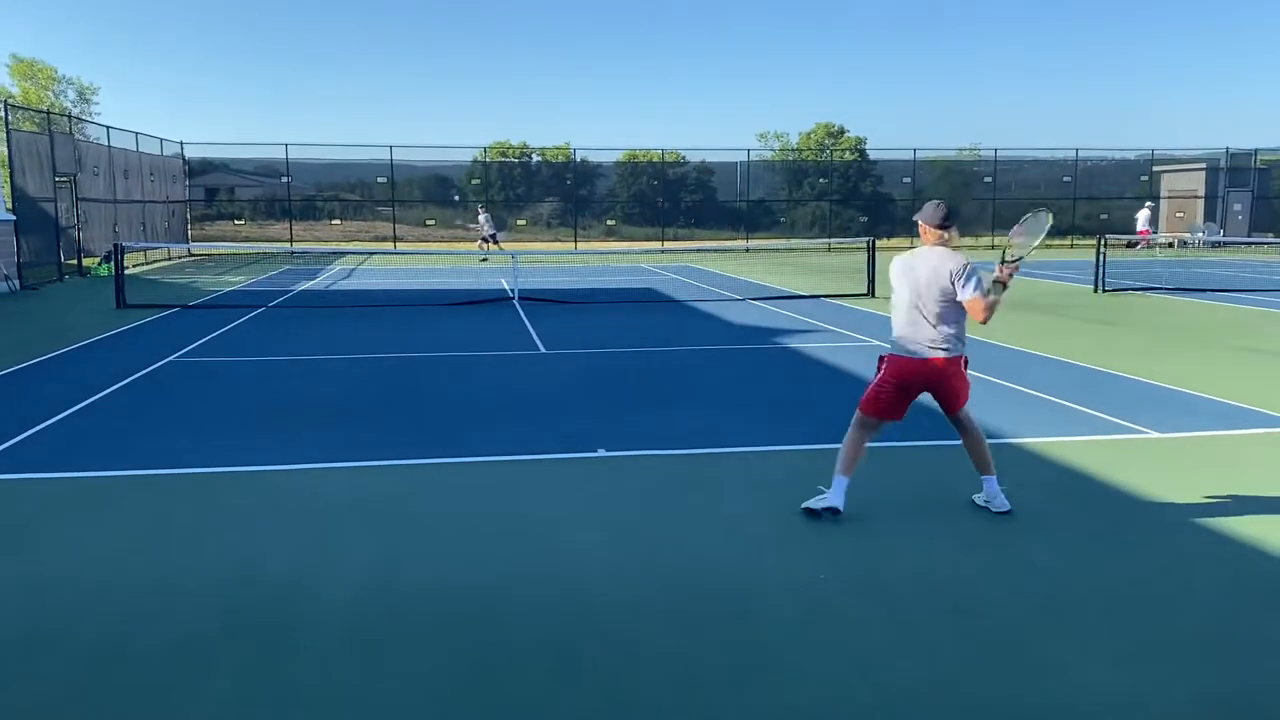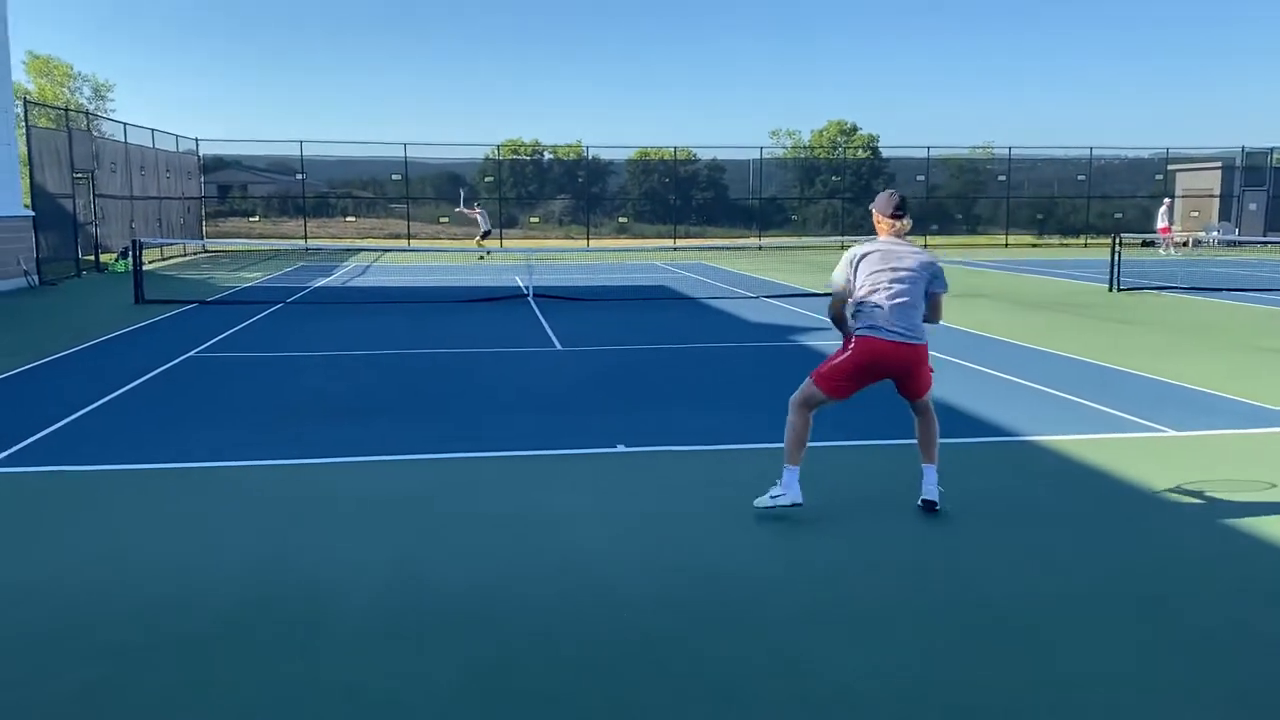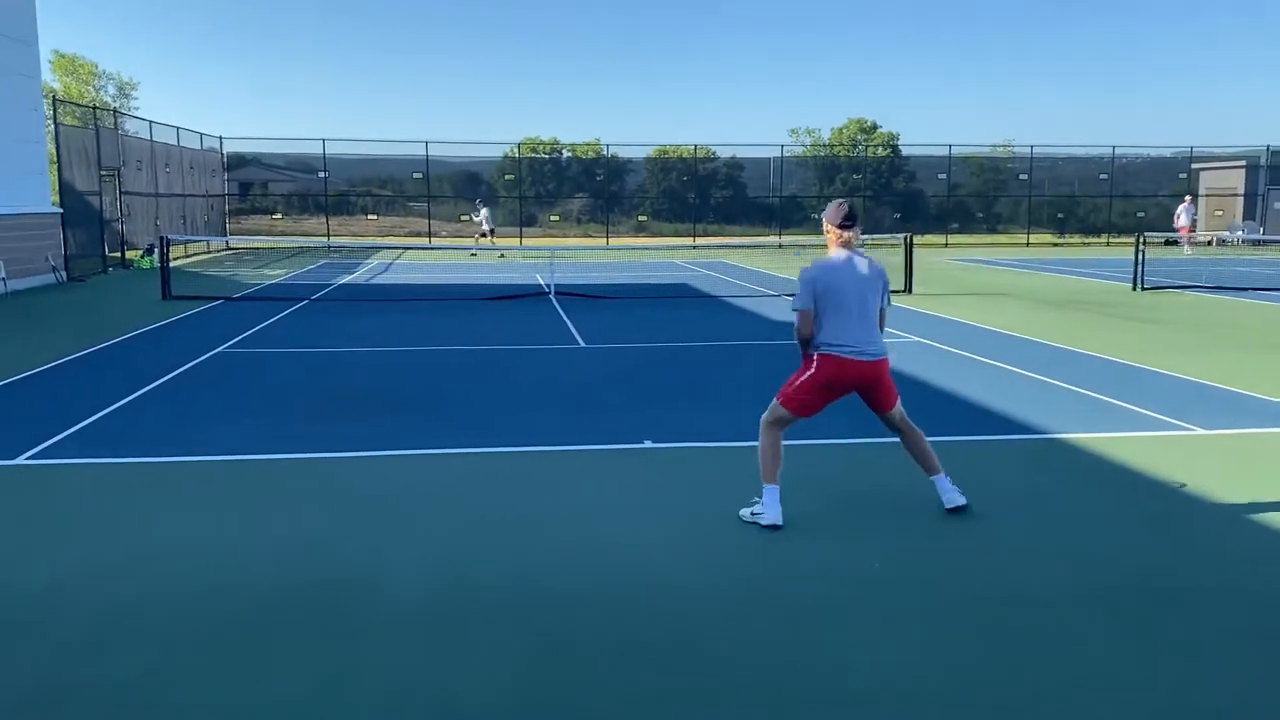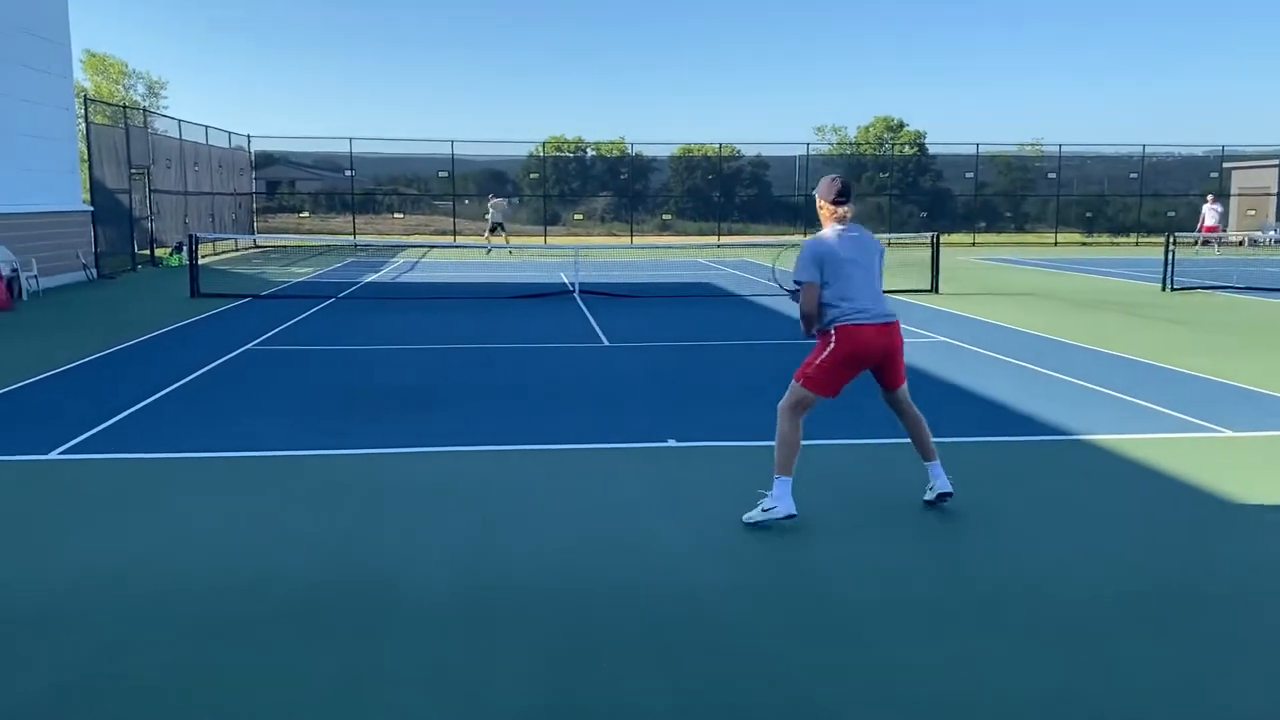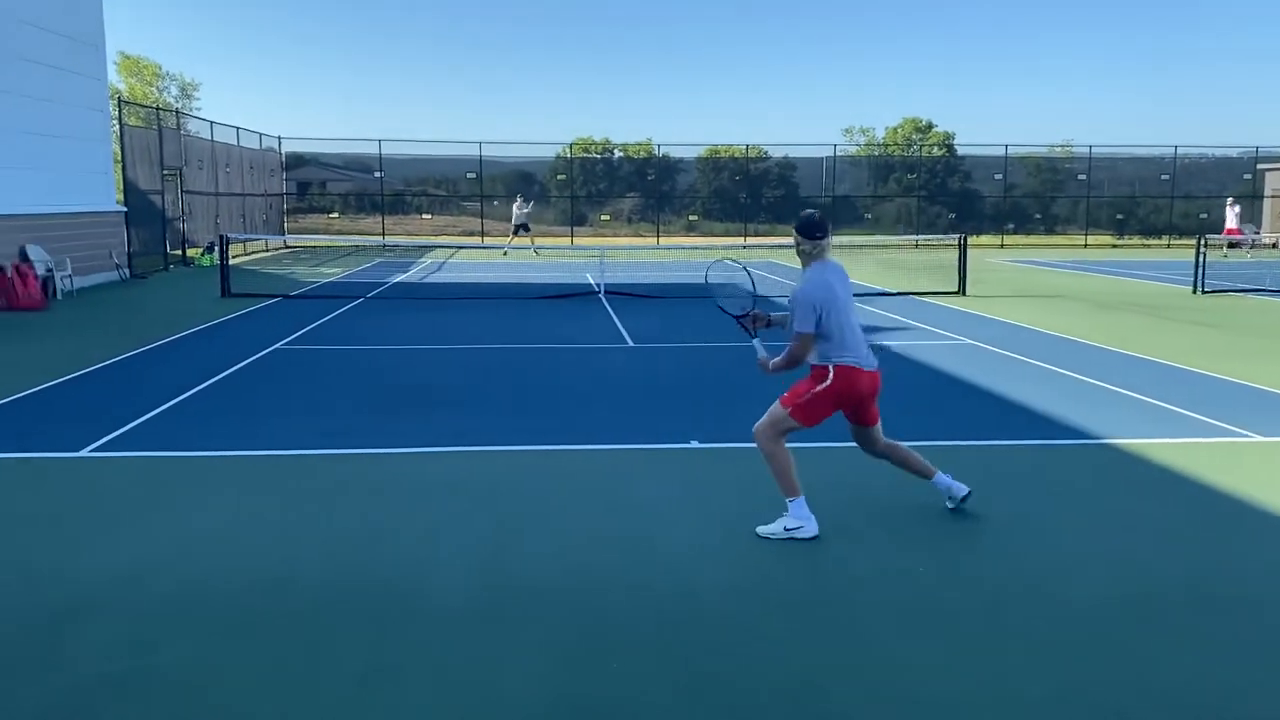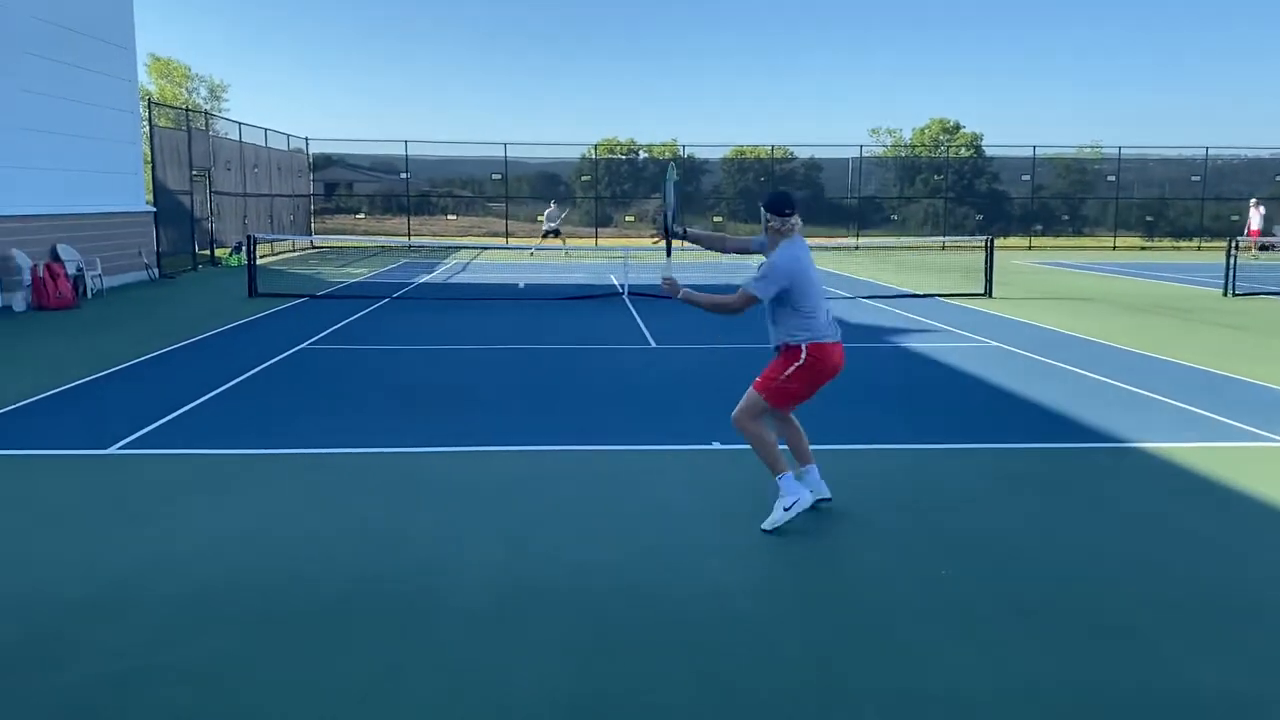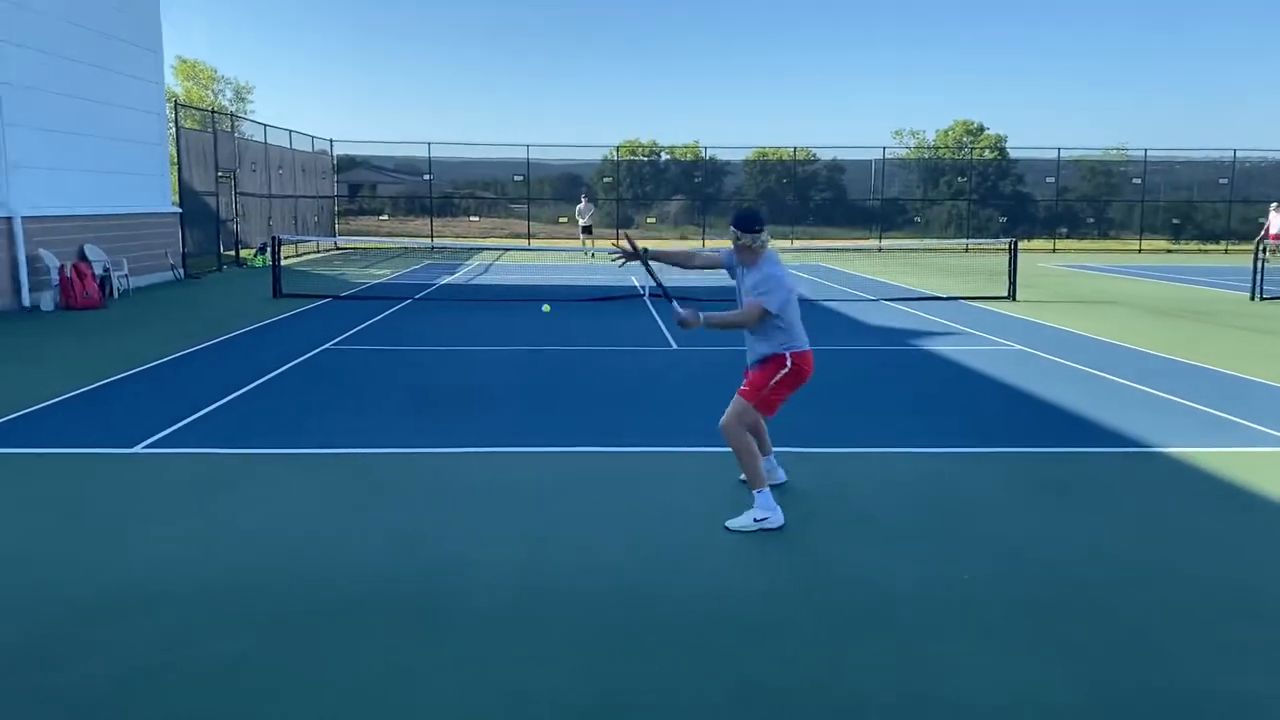
dt=0.3s
person 1, frame 1
left shoulder: (900, 263)
right shoulder: (961, 264)
right elbow: (980, 315)
right wrist: (999, 288)
left hip: (901, 361)
right hip: (946, 364)
left knee: (860, 429)
right knee: (964, 422)
left ankle: (835, 493)
right ankle: (993, 492)
person 1, frame 2
left shoulder: (857, 254)
right shoulder: (928, 260)
left elbow: (835, 310)
right elbow: (934, 316)
left hip: (868, 346)
right hip: (914, 351)
left knee: (800, 405)
right knee: (924, 410)
left ankle: (788, 486)
right ankle: (929, 486)
person 1, frame 3
left shoulder: (814, 271)
right shoulder: (876, 269)
left elbow: (804, 330)
left wrist: (807, 353)
left hip: (830, 364)
right hip: (873, 362)
left knee: (771, 423)
right knee: (903, 426)
left ankle: (769, 506)
right ankle: (948, 492)
person 1, frame 4
left shoulder: (814, 246)
right shoulder: (872, 241)
left elbow: (809, 307)
left wrist: (810, 328)
left hip: (847, 337)
right hip: (887, 330)
left knee: (789, 410)
right knee: (903, 405)
left ankle: (780, 499)
right ankle: (938, 480)
person 1, frame 5
left shoulder: (808, 288)
right shoulder: (835, 272)
left elbow: (798, 355)
left wrist: (772, 365)
right wrist: (770, 319)
left hip: (837, 374)
right hip: (867, 374)
left knee: (766, 432)
right knee: (873, 442)
left ankle: (800, 518)
right ankle: (949, 486)
person 1, frame 6
left shoulder: (781, 262)
right shoulder: (792, 246)
left elbow: (735, 304)
right elbow: (735, 243)
left wrist: (682, 293)
right wrist: (682, 233)
left hip: (810, 352)
right hip: (823, 349)
left knee: (744, 417)
right knee: (775, 409)
left ankle: (791, 491)
right ankle: (813, 485)
person 1, frame 7
left shoulder: (770, 276)
right shoulder: (742, 258)
left elbow: (749, 317)
right elbow: (696, 260)
left wrist: (701, 319)
right wrist: (643, 253)
left hip: (789, 360)
right hip: (775, 357)
left knee: (731, 426)
right knee: (744, 409)
left ankle: (765, 508)
right ankle: (770, 469)
